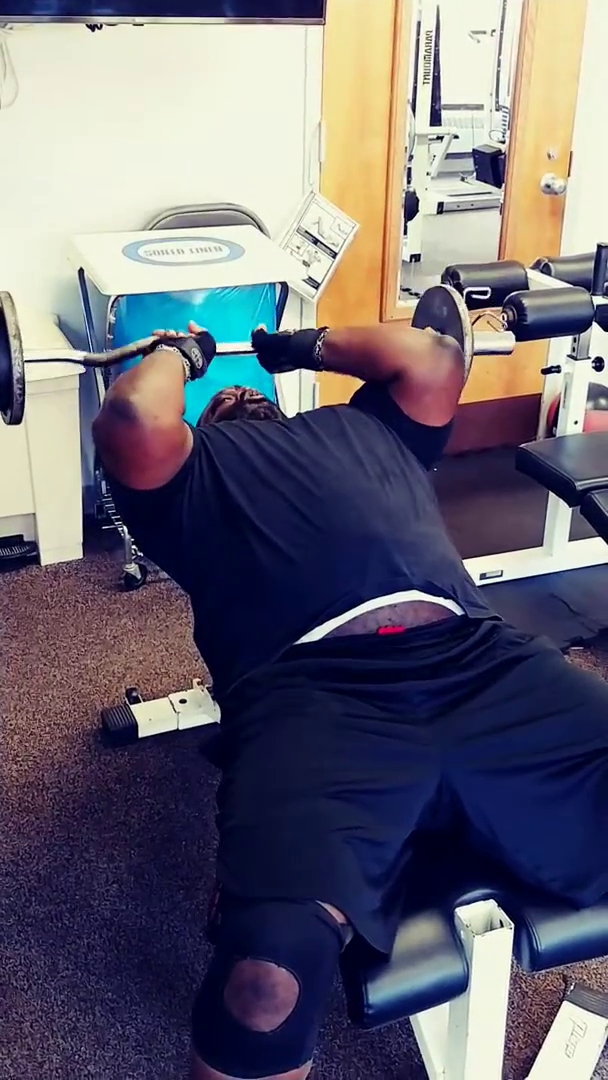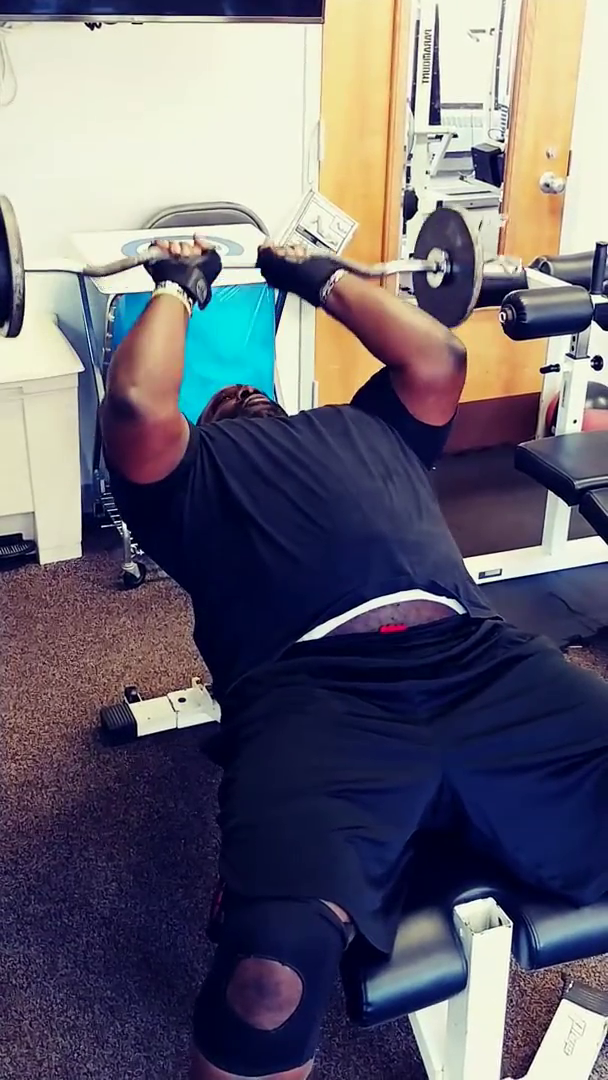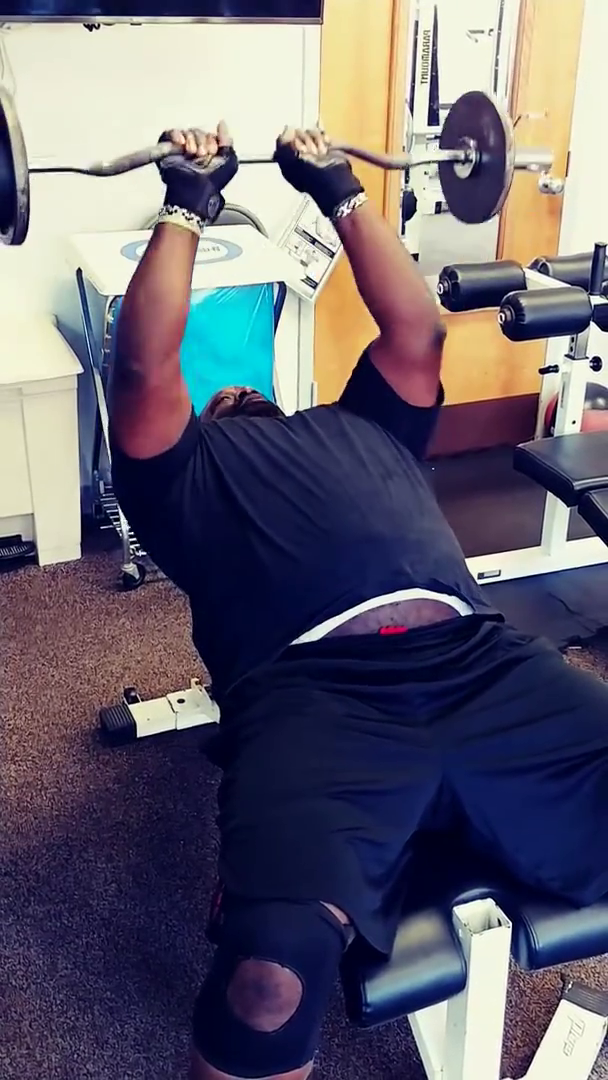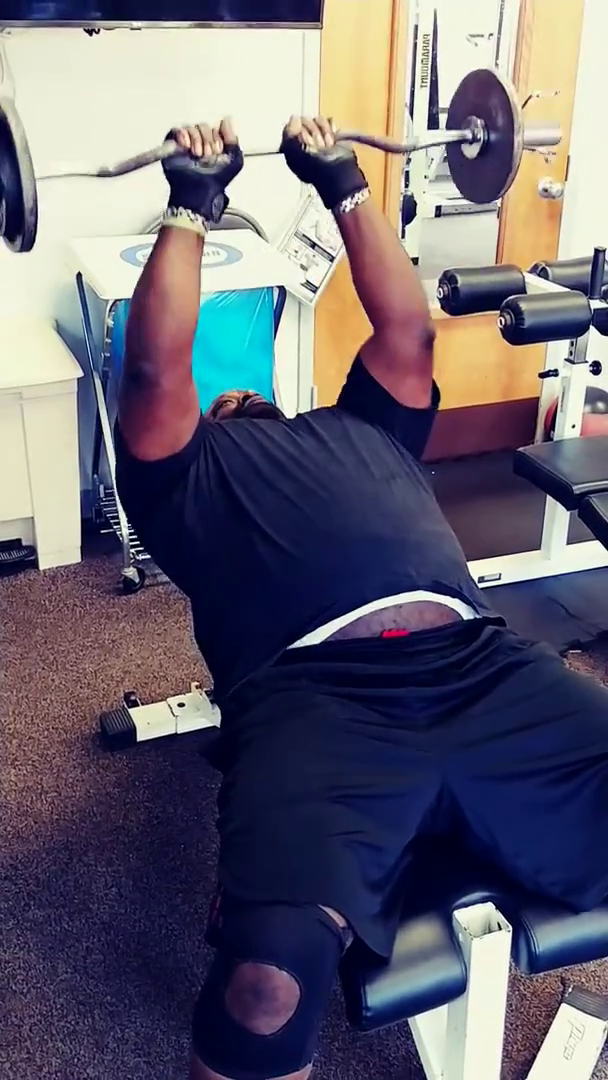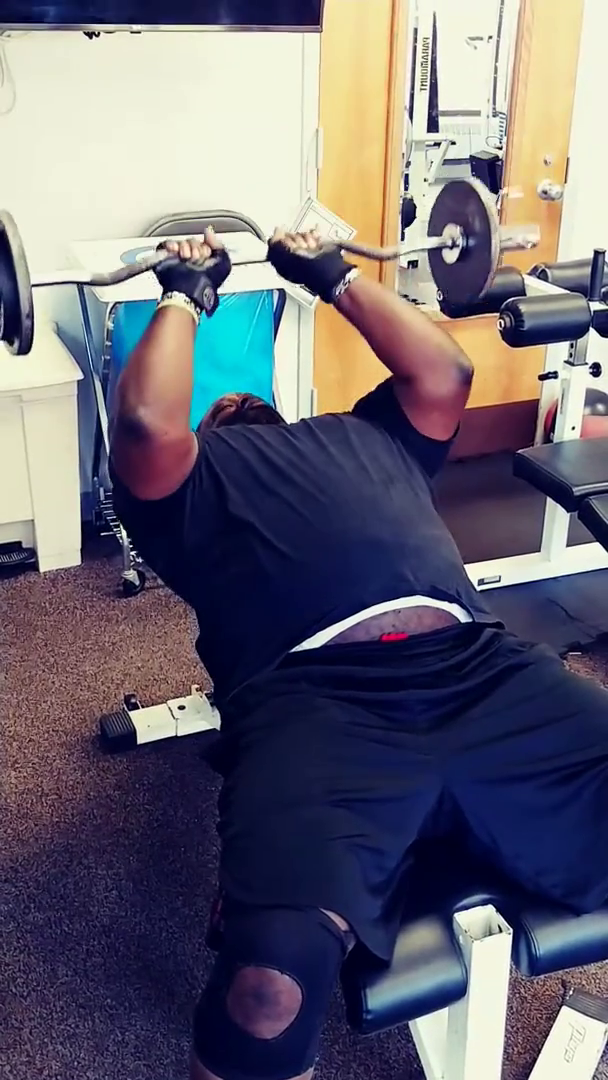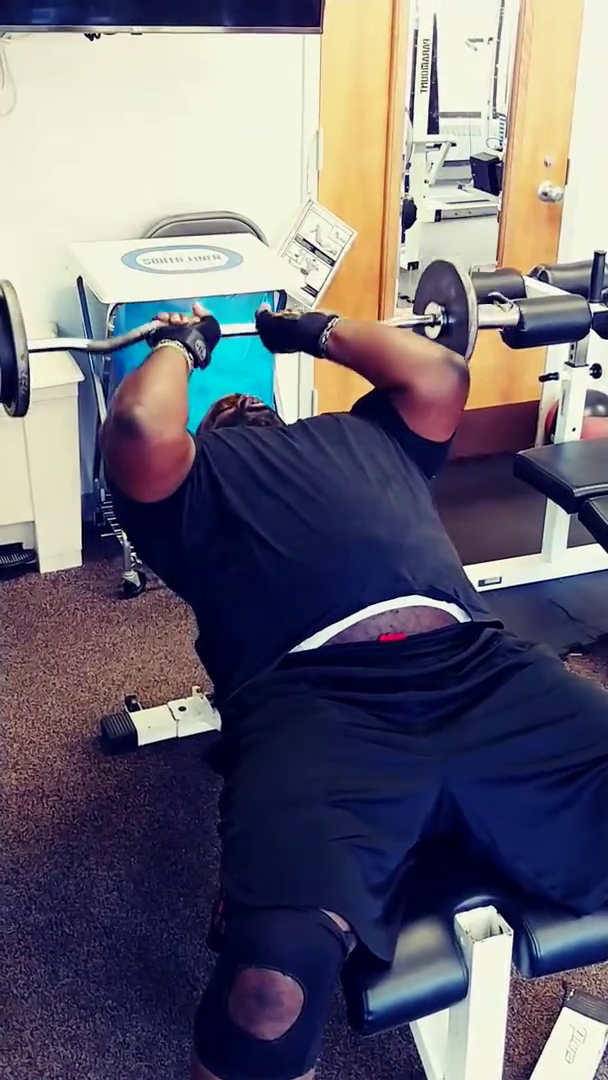
dt=0.3s
person 1, frame 1
left shoulder: (360, 426)
right shoulder: (195, 467)
left elbow: (436, 358)
right elbow: (131, 423)
left wrist: (315, 345)
right wrist: (175, 356)
left hip: (477, 658)
right hip: (311, 690)
right knee: (267, 977)
person 1, frame 2
left shoulder: (357, 428)
right shoulder: (193, 471)
left elbow: (438, 359)
right elbow: (137, 407)
left wrist: (323, 280)
right wrist: (176, 288)
left hip: (477, 660)
right hip: (313, 693)
right knee: (271, 972)
person 1, frame 3
left shoulder: (359, 429)
right shoulder: (190, 472)
left elbow: (416, 329)
right elbow: (144, 367)
left wrist: (341, 194)
right wrist: (185, 210)
left hip: (481, 661)
right hip: (313, 692)
right knee: (271, 972)
person 1, frame 4
left shoulder: (361, 430)
right shoulder: (192, 472)
left elbow: (405, 334)
right elbow: (156, 371)
left wrist: (345, 188)
right wrist: (192, 210)
left hip: (485, 665)
right hip: (315, 694)
right knee: (269, 972)
person 1, frame 5
left shoulder: (360, 435)
right shoulder: (191, 478)
left elbow: (442, 375)
right elbow: (147, 424)
left wrist: (336, 275)
right wrist: (184, 295)
left hip: (479, 666)
right hip: (312, 698)
right knee: (271, 980)
person 1, frame 6
left shoulder: (359, 432)
right shoulder: (195, 472)
left elbow: (440, 375)
right elbow: (137, 434)
left wrist: (321, 333)
right wrist: (179, 347)
left hip: (478, 666)
right hip: (314, 698)
right knee: (271, 980)
